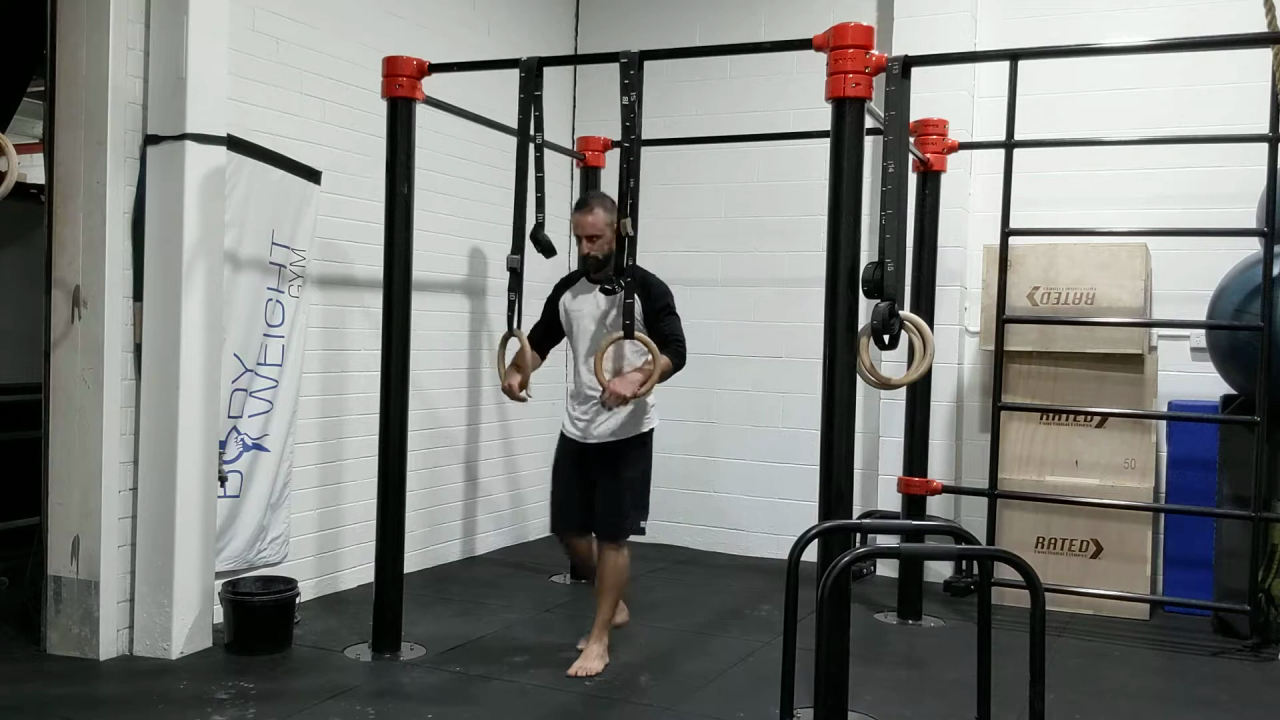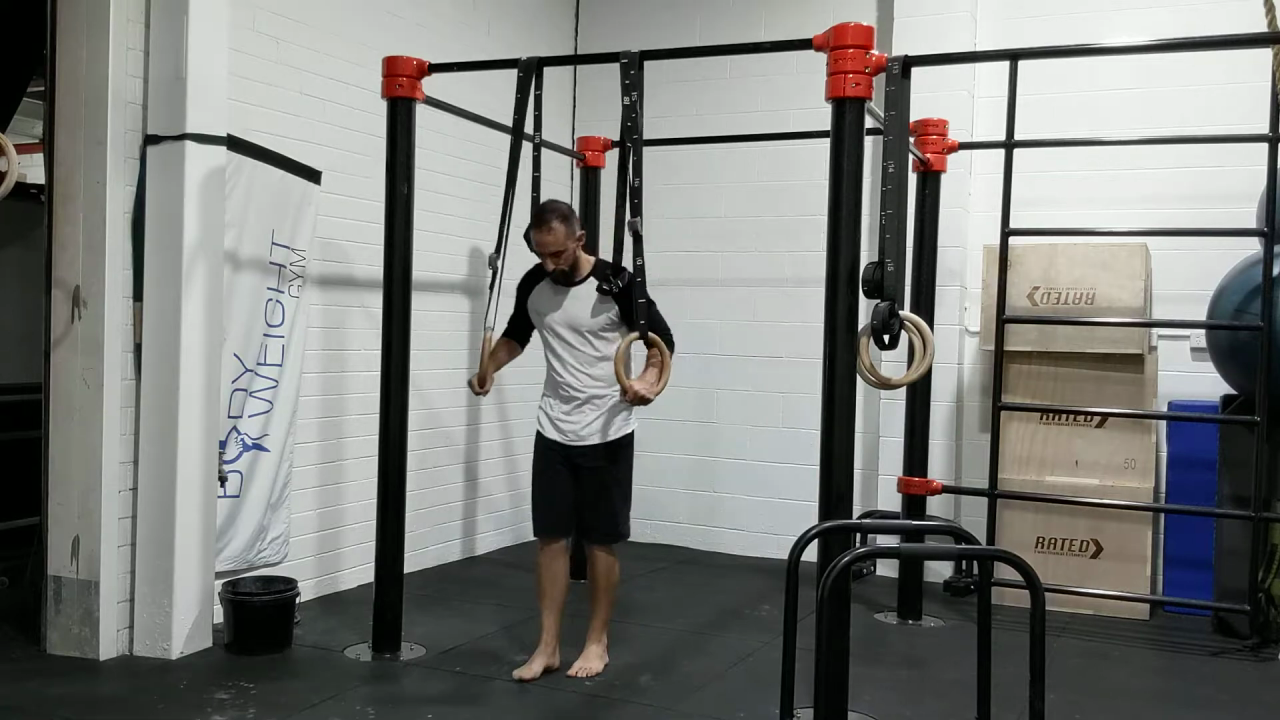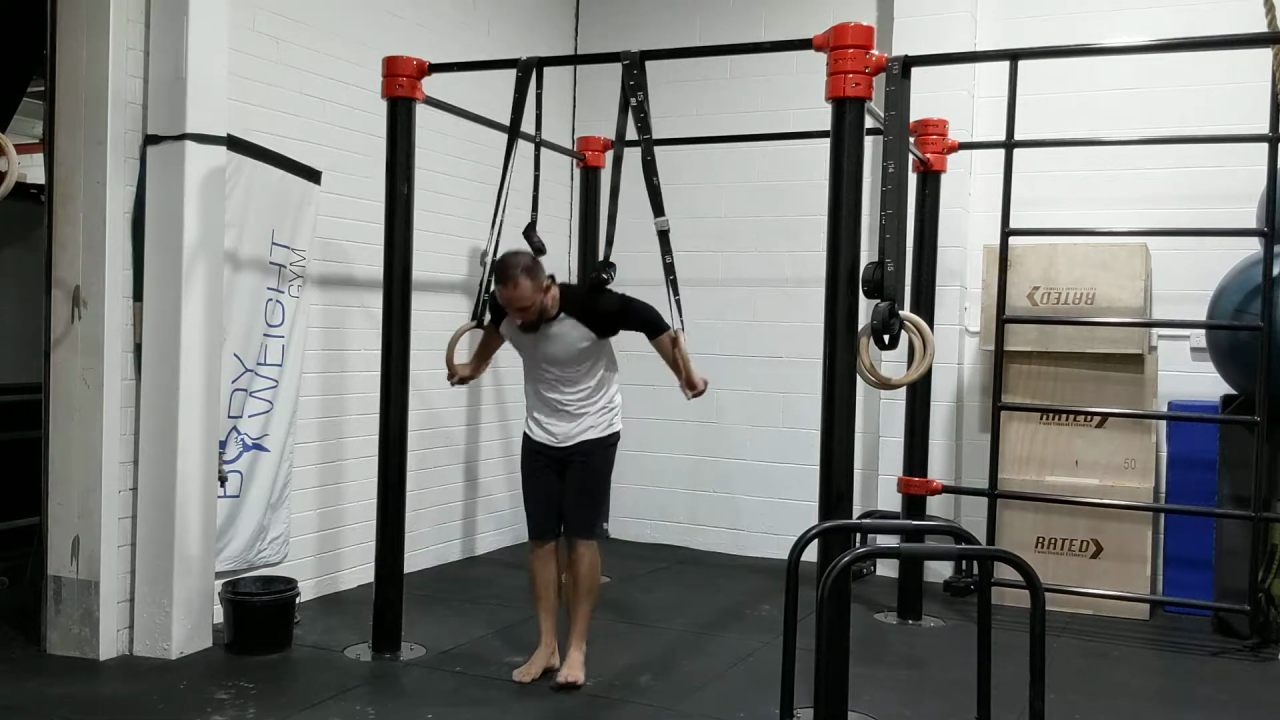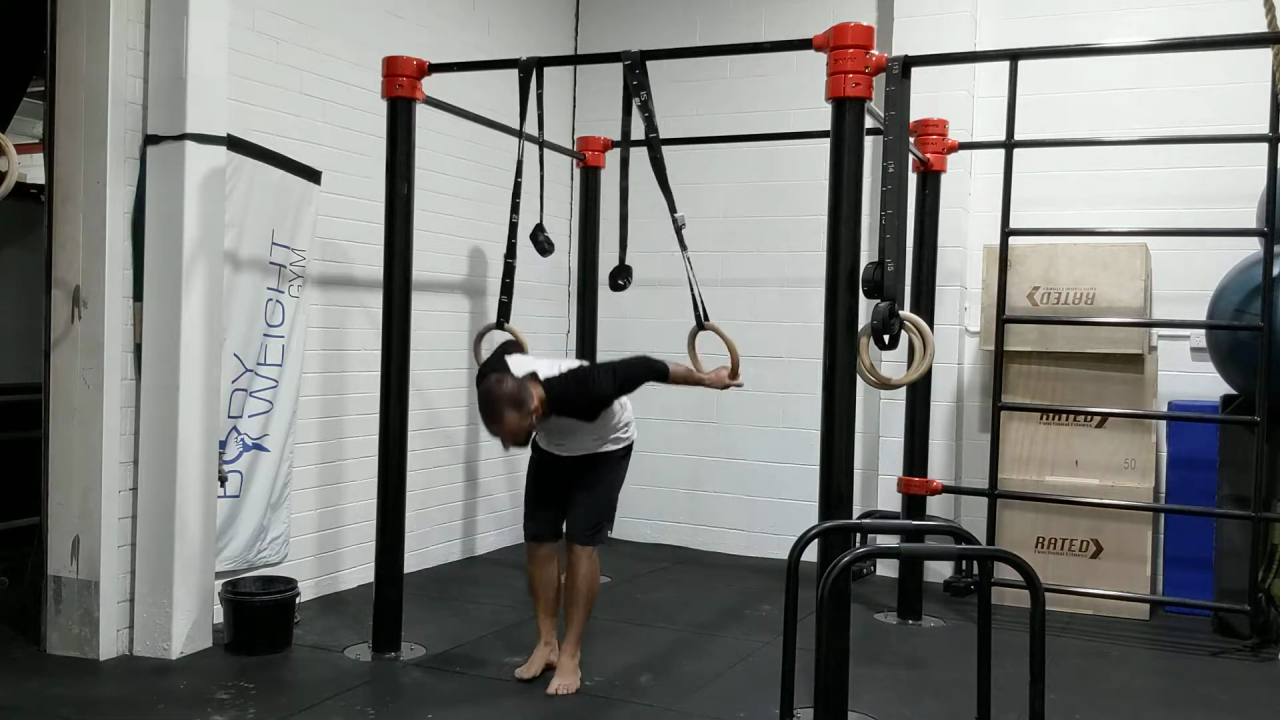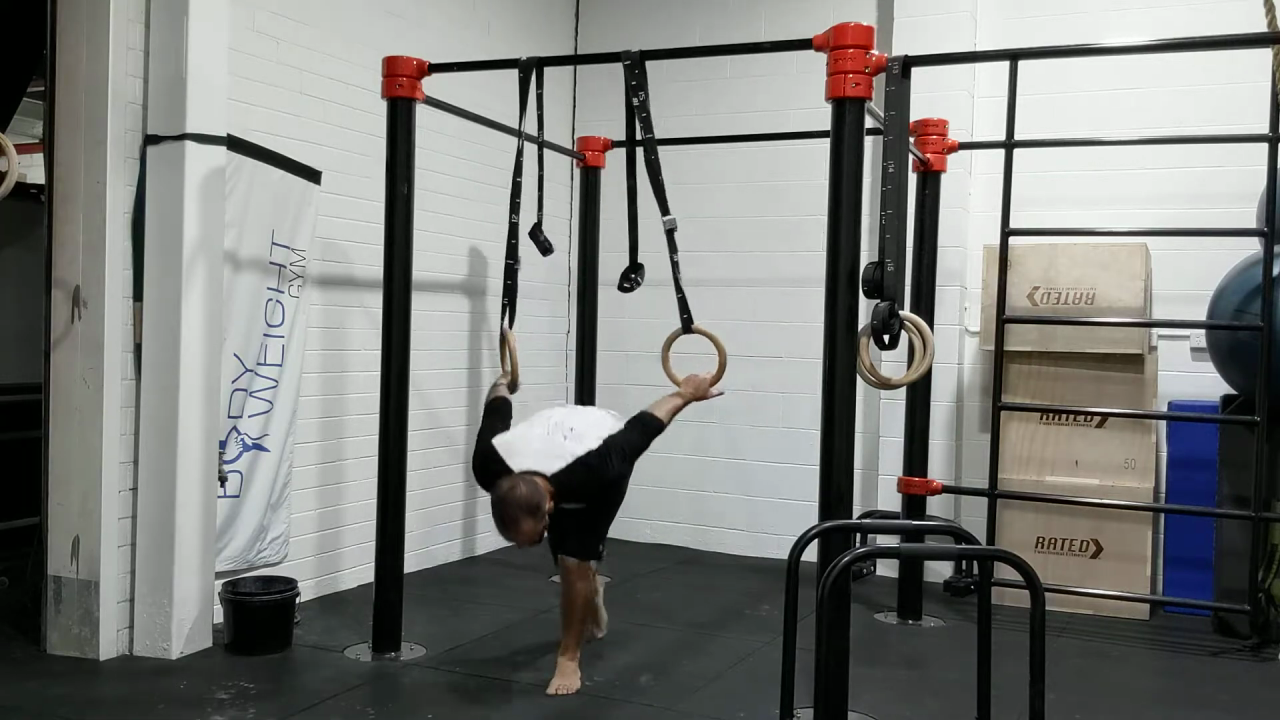
dt=0.4s
person 1, frame 1
left shoulder: (646, 289)
right shoulder: (567, 290)
left elbow: (674, 351)
right elbow: (540, 340)
left wrist: (638, 376)
right wrist: (518, 370)
left hip: (625, 432)
right hip: (576, 430)
left knee: (613, 536)
right knee: (568, 528)
left ankle: (598, 640)
right ankle: (613, 606)
person 1, frame 2
left shoulder: (616, 285)
right shoulder: (532, 285)
left elbow: (659, 336)
right elbow: (517, 333)
left wrist: (651, 377)
right wrist: (489, 370)
left hip: (606, 433)
right hip: (552, 431)
left knee: (600, 541)
right knee: (551, 537)
left ankle: (597, 641)
right ankle: (548, 645)
person 1, frame 3
left shoulder: (591, 306)
right shoulder: (506, 308)
left elbow: (651, 323)
left wrist: (685, 374)
right wrist: (475, 366)
left hip: (593, 435)
right hip: (540, 435)
left knee: (581, 536)
right knee: (541, 536)
left ankle: (576, 647)
right ankle: (546, 645)
person 1, frame 4
left shoulder: (583, 392)
right shoulder: (492, 381)
left elbow: (645, 368)
right elbow: (511, 348)
left wrist: (707, 379)
right wrist: (512, 349)
left hip: (603, 448)
right hip: (551, 448)
left knee: (581, 543)
right knee: (537, 540)
left ankle: (569, 656)
right ankle: (546, 645)
person 1, frame 5
left shoulder: (597, 477)
right shoulder: (488, 470)
left elbow: (641, 428)
right elbow: (496, 409)
left wrist: (688, 393)
right wrist: (501, 384)
left hip: (608, 447)
left knee: (574, 561)
right knee: (569, 551)
left ankle: (568, 659)
right ankle: (591, 595)
